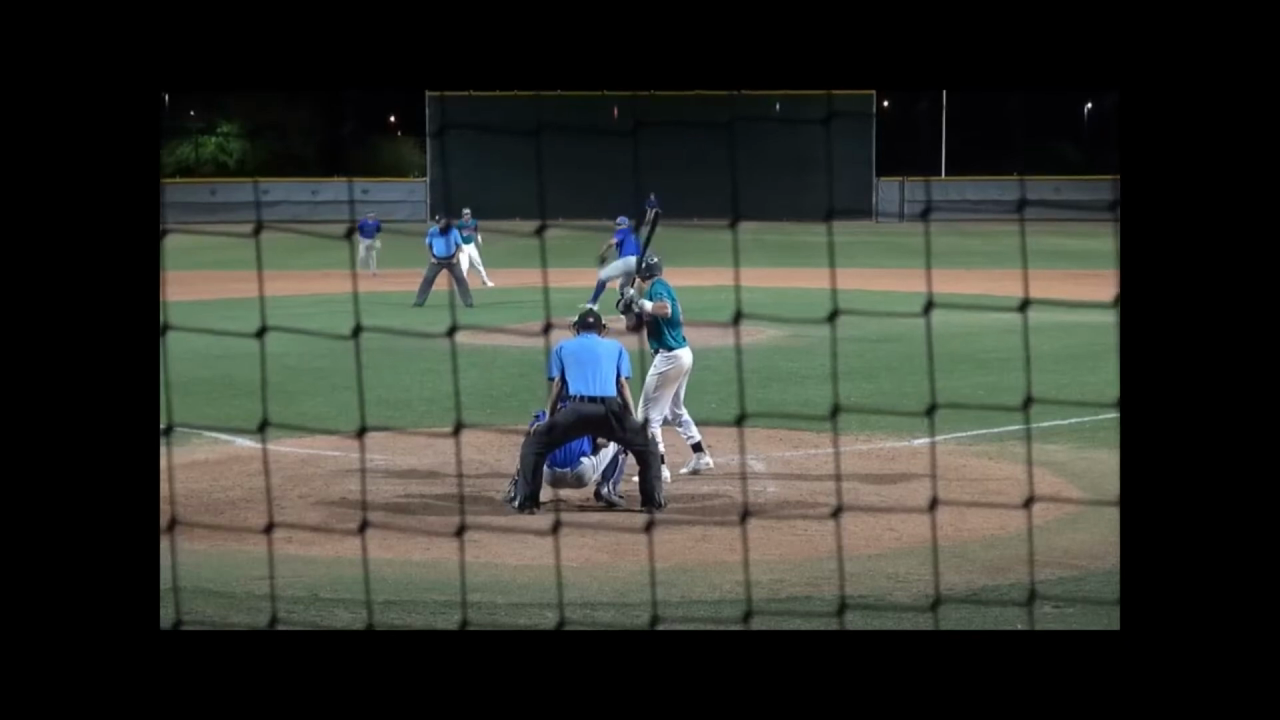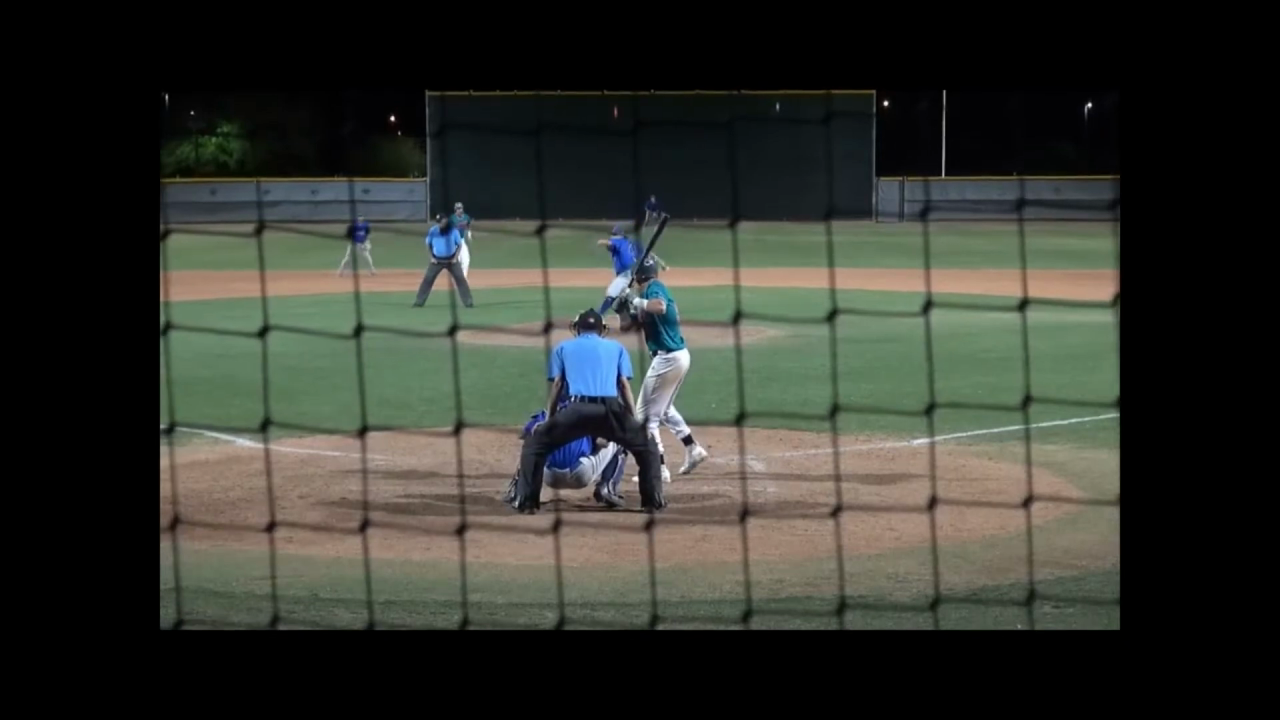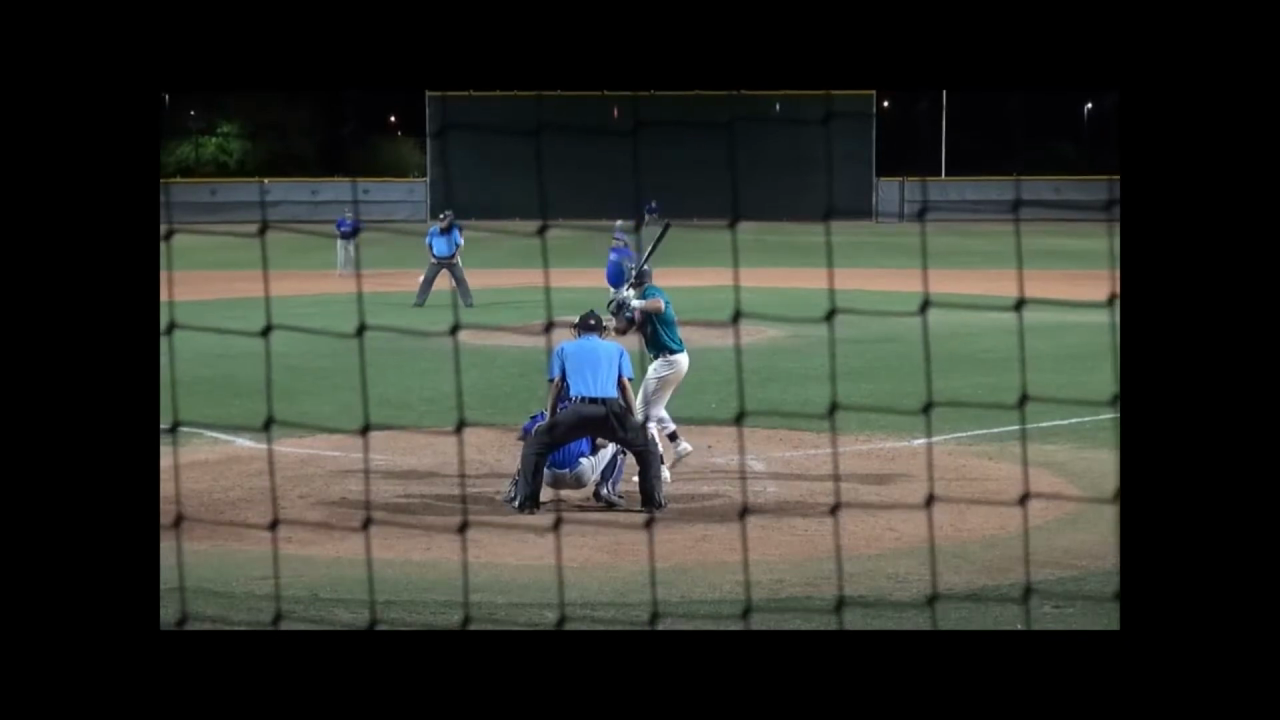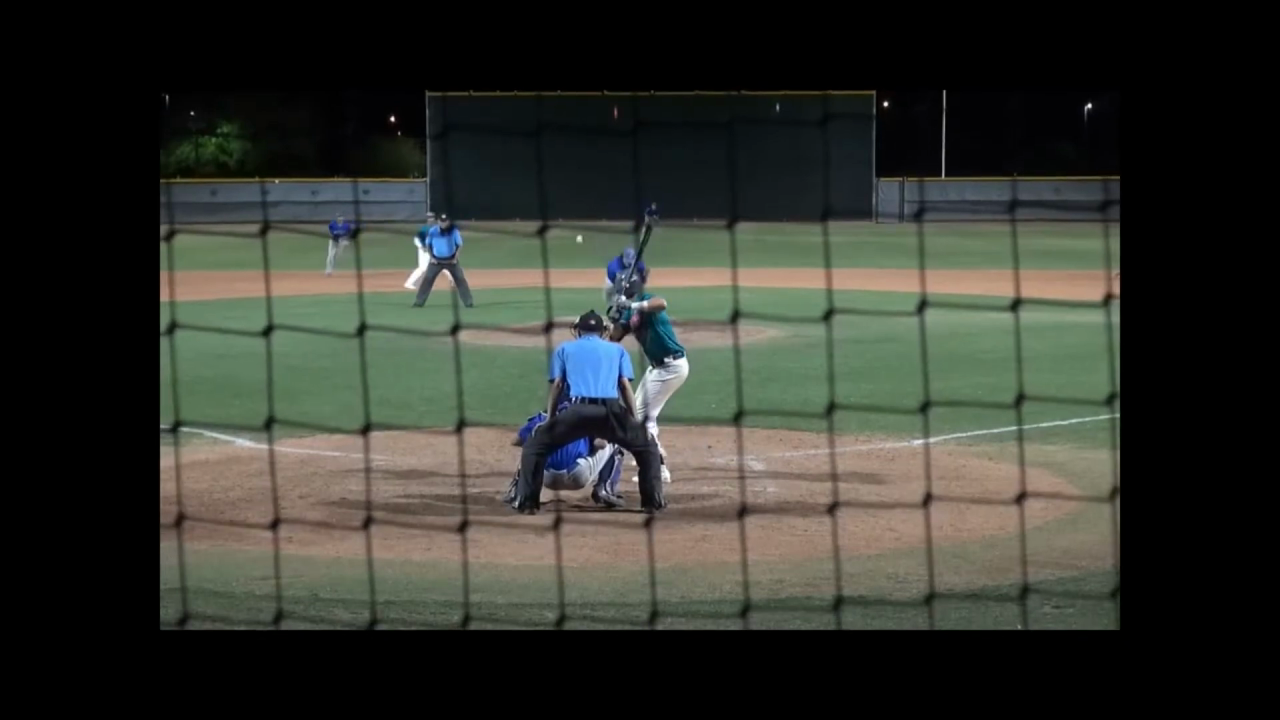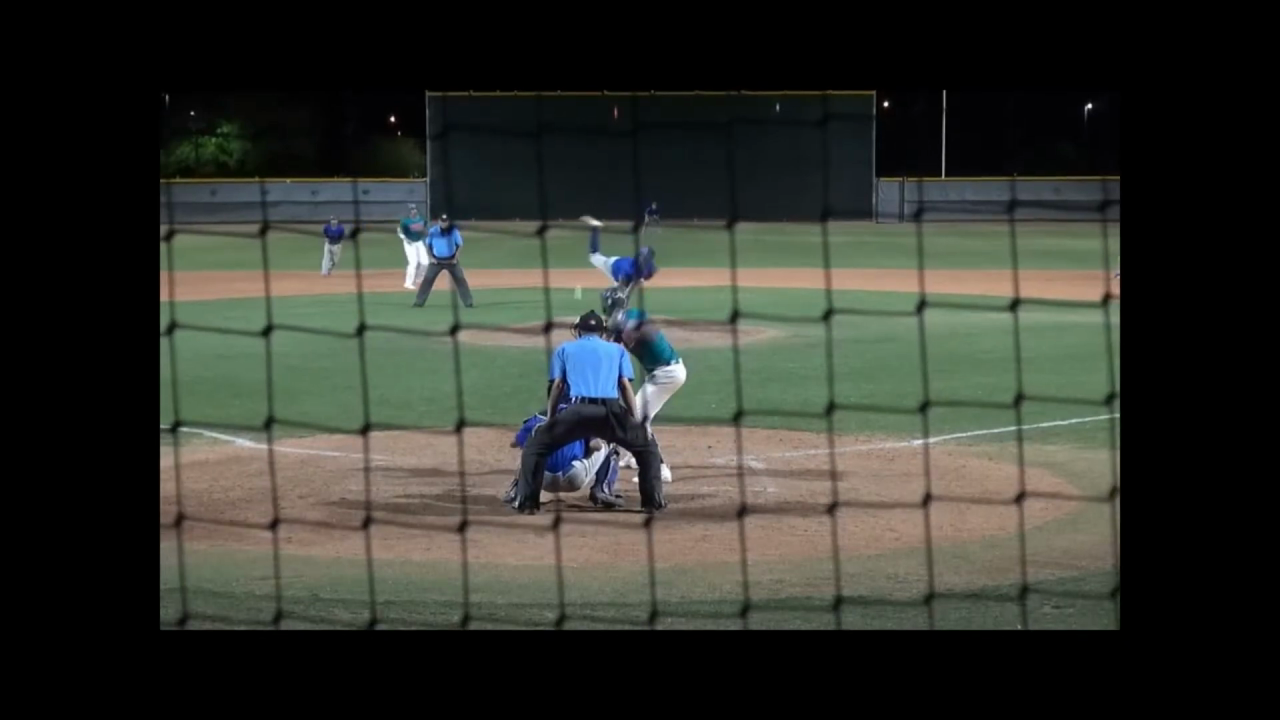
dt=0.2s
person 1, frame 1
left shoulder: (658, 287)
right shoulder: (655, 289)
left elbow: (665, 311)
left wrist: (639, 302)
right wrist: (629, 306)
left hip: (669, 357)
right hip: (682, 354)
left knee: (649, 413)
right knee: (675, 409)
left ankle: (659, 468)
right ankle: (700, 457)
person 1, frame 2
left shoulder: (654, 288)
right shoulder: (649, 291)
left elbow: (660, 307)
right elbow: (626, 326)
left wrist: (634, 300)
right wrist: (625, 306)
left hip: (667, 358)
right hip: (678, 355)
left knee: (646, 414)
right knee: (663, 409)
left ankle: (658, 469)
right ankle: (693, 449)
person 1, frame 3
left shoulder: (651, 291)
right shoulder: (638, 298)
left elbow: (659, 307)
right elbow: (621, 329)
left wrist: (631, 302)
right wrist: (618, 310)
left hip: (669, 361)
right hip: (671, 359)
left knee: (644, 414)
right knee: (652, 407)
left ankle: (659, 469)
right ankle: (679, 444)
person 1, frame 4
left shoulder: (644, 299)
right shoulder: (629, 312)
left elbow: (662, 304)
right elbow: (615, 337)
left wrist: (631, 305)
right wrist: (619, 313)
left hip: (671, 365)
right hip: (660, 365)
left knee: (643, 415)
right knee: (642, 409)
left ankle: (659, 469)
person 1, frame 5
left shoulder: (633, 315)
right shoulder: (623, 322)
left elbow: (652, 332)
left wrist: (625, 328)
right wrist: (615, 328)
left hip: (666, 372)
right hip: (659, 372)
left knee: (639, 418)
right knee: (640, 414)
left ankle: (659, 469)
person 2, frame 1
left shoulder: (562, 347)
right shoulder: (616, 346)
left elbow: (557, 385)
right elbow: (622, 385)
left wrist: (548, 419)
right wrist: (635, 421)
left hip: (576, 409)
right hip: (609, 410)
left knee: (534, 444)
right knee: (646, 446)
left ankle: (525, 501)
right ankle: (653, 501)
person 2, frame 2
left shoulder: (563, 347)
right shoulder: (616, 347)
left elbow: (557, 385)
right elbow: (624, 384)
left wrist: (548, 420)
right wrist: (636, 421)
left hip: (576, 410)
right hip: (609, 410)
left knee: (534, 444)
right knee: (646, 446)
left ankle: (525, 501)
right ankle: (653, 501)
person 2, frame 3
left shoulder: (564, 348)
right shoulder: (617, 348)
left elbow: (556, 384)
right elbow: (625, 385)
left wrist: (549, 420)
right wrist: (636, 421)
left hip: (577, 410)
right hip: (610, 411)
left knee: (535, 445)
right knee: (647, 446)
left ankle: (525, 501)
right ankle: (653, 501)
person 2, frame 4
left shoulder: (564, 349)
right shoulder: (617, 349)
left elbow: (557, 385)
right elbow: (625, 385)
left wrist: (549, 420)
right wrist: (636, 421)
left hip: (577, 411)
right hip: (610, 411)
left knee: (535, 445)
right knee: (646, 446)
left ankle: (525, 501)
right ankle: (653, 501)
person 2, frame 5
left shoulder: (565, 349)
right shoulder: (617, 349)
left elbow: (557, 385)
right elbow: (625, 385)
left wrist: (549, 419)
right wrist: (635, 421)
left hip: (578, 410)
right hip: (610, 411)
left knee: (535, 446)
right knee: (646, 446)
left ankle: (525, 501)
right ankle: (653, 501)
